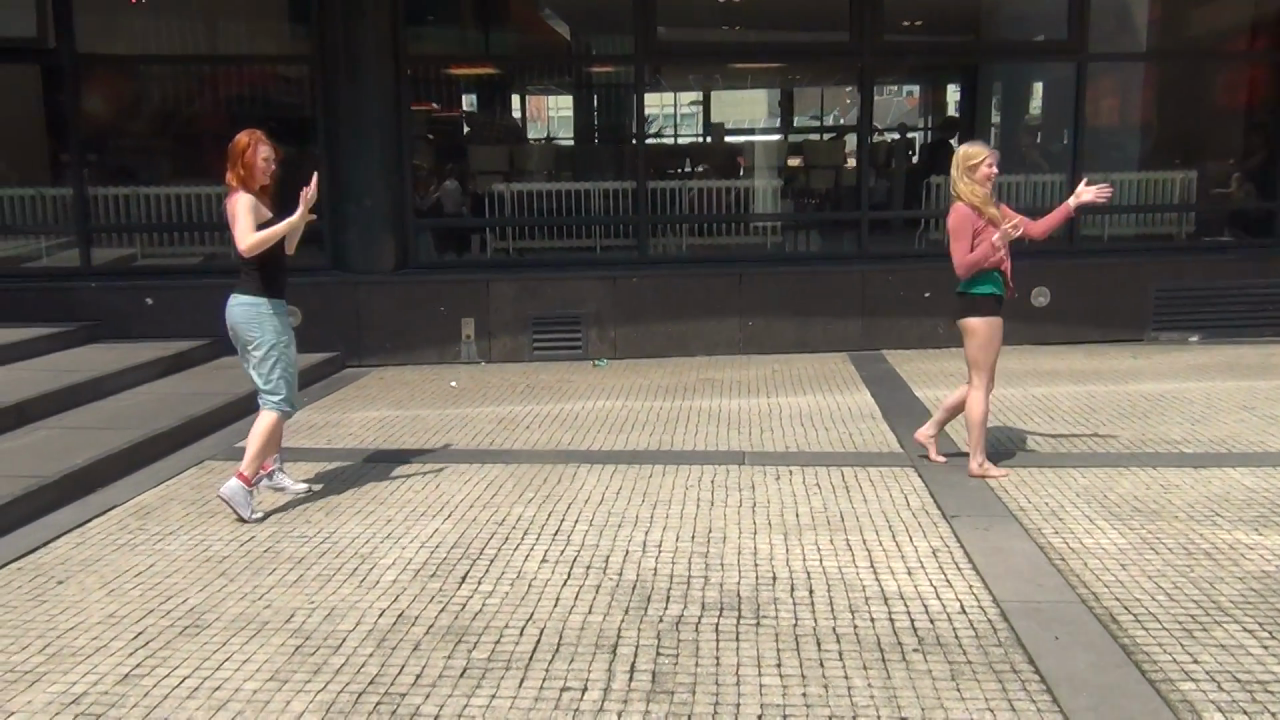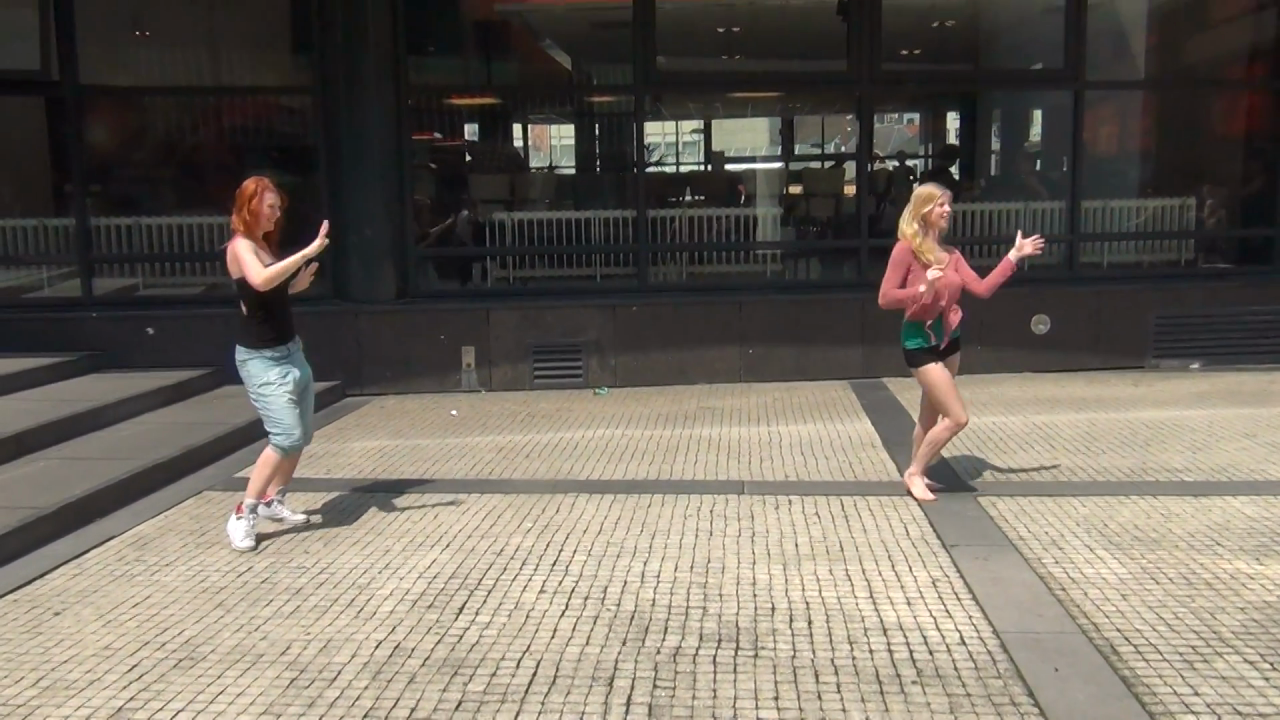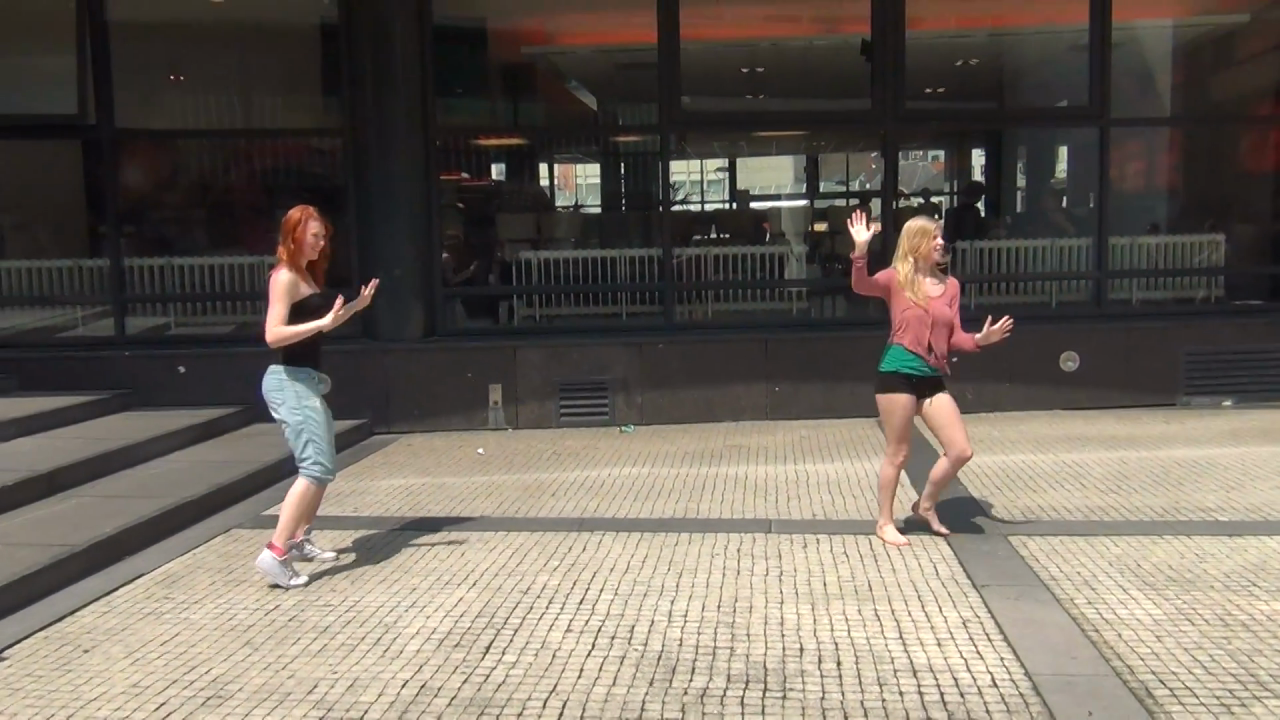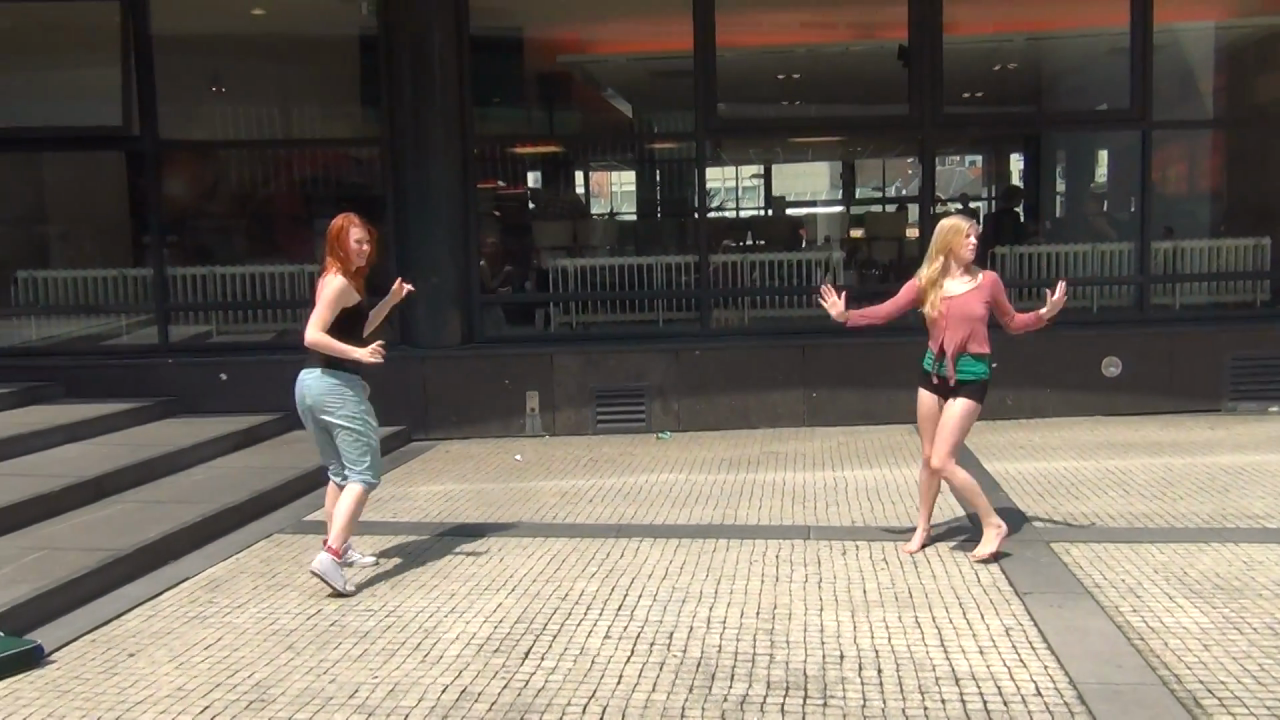
dt=0.4s
person 1, frame 1
left shoulder: (256, 199)
right shoulder: (242, 200)
left elbow: (286, 249)
right elbow: (247, 245)
left wrist: (300, 215)
right wrist: (293, 219)
left hip: (256, 308)
right hip: (258, 309)
left knee: (274, 393)
right knee: (280, 399)
left ankle: (269, 469)
right ankle: (240, 483)
person 1, frame 2
left shoulder: (264, 245)
right shoulder: (240, 246)
right elbow: (261, 281)
left wrist: (299, 281)
right wrist: (309, 251)
left hip: (289, 351)
right hip: (260, 357)
left knee: (298, 433)
right knee: (286, 436)
left ankle: (272, 500)
right ankle: (244, 512)
person 1, frame 3
left shoulder: (308, 274)
right shoulder: (285, 277)
left elbow: (326, 320)
right elbow: (273, 336)
left wrist: (358, 304)
right wrist: (322, 323)
left hip: (303, 382)
right hip: (290, 382)
left knee: (321, 468)
right knee: (315, 467)
left ankle: (299, 540)
right ankle: (275, 553)
person 1, frame 4
left shoulder: (343, 281)
right shoulder: (338, 281)
left elbow: (356, 330)
right elbow: (312, 336)
left wrist: (390, 301)
right wrist: (358, 353)
left hip: (312, 385)
right hip: (335, 386)
left knee: (341, 471)
right knee: (363, 472)
left ankle: (337, 547)
right ankle: (331, 555)
person 2, frame 1
left shoulder: (990, 207)
right shoulder: (961, 212)
left elbow: (1035, 230)
right elbow: (963, 268)
left wrist: (1074, 202)
right wrist: (996, 241)
left hip: (988, 298)
right hip: (978, 298)
left knee: (979, 382)
right knee: (981, 382)
left ankle: (930, 430)
right ankle: (978, 461)
person 2, frame 2
left shoulder: (950, 253)
right shoulder: (905, 248)
left elbow: (982, 289)
right elbow: (885, 298)
left wrist: (1014, 257)
right wrist: (922, 289)
left hip: (949, 340)
right hip: (921, 343)
left knee: (932, 415)
right knee: (957, 418)
left ankle: (916, 473)
right ankle: (915, 472)
person 2, frame 3
left shoulder: (950, 286)
right shoulder: (895, 278)
left elbow: (956, 338)
right elbow: (860, 286)
left wrist: (982, 338)
right wrist: (861, 252)
left hip: (931, 378)
right hip: (897, 372)
left knee: (961, 451)
right knee: (897, 455)
left ankle: (926, 506)
right ankle: (885, 522)
person 2, frame 4
left shoulder: (988, 281)
right shoulder: (925, 283)
left elbow: (1011, 322)
right elbow: (886, 311)
left wrist: (1045, 314)
right wrist: (846, 315)
left hip: (969, 380)
right hip: (933, 376)
left knee: (941, 463)
right knee: (928, 458)
left ankle: (993, 525)
right ankle: (923, 528)
